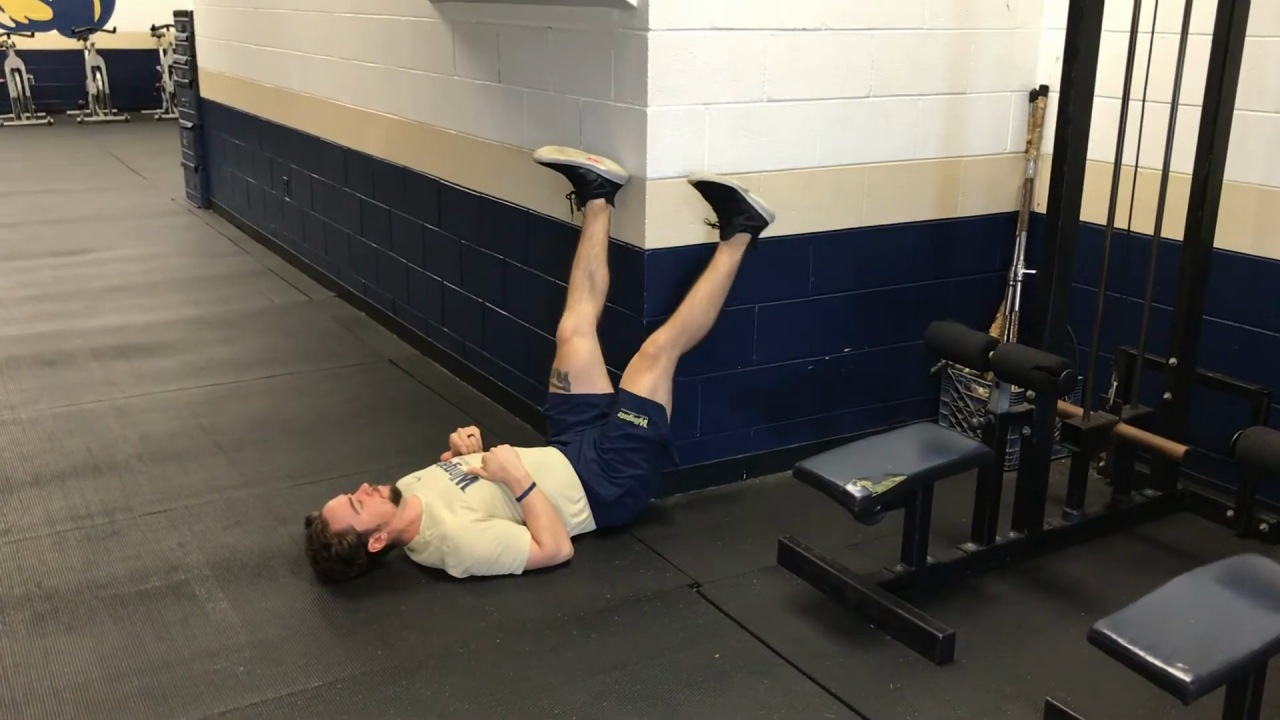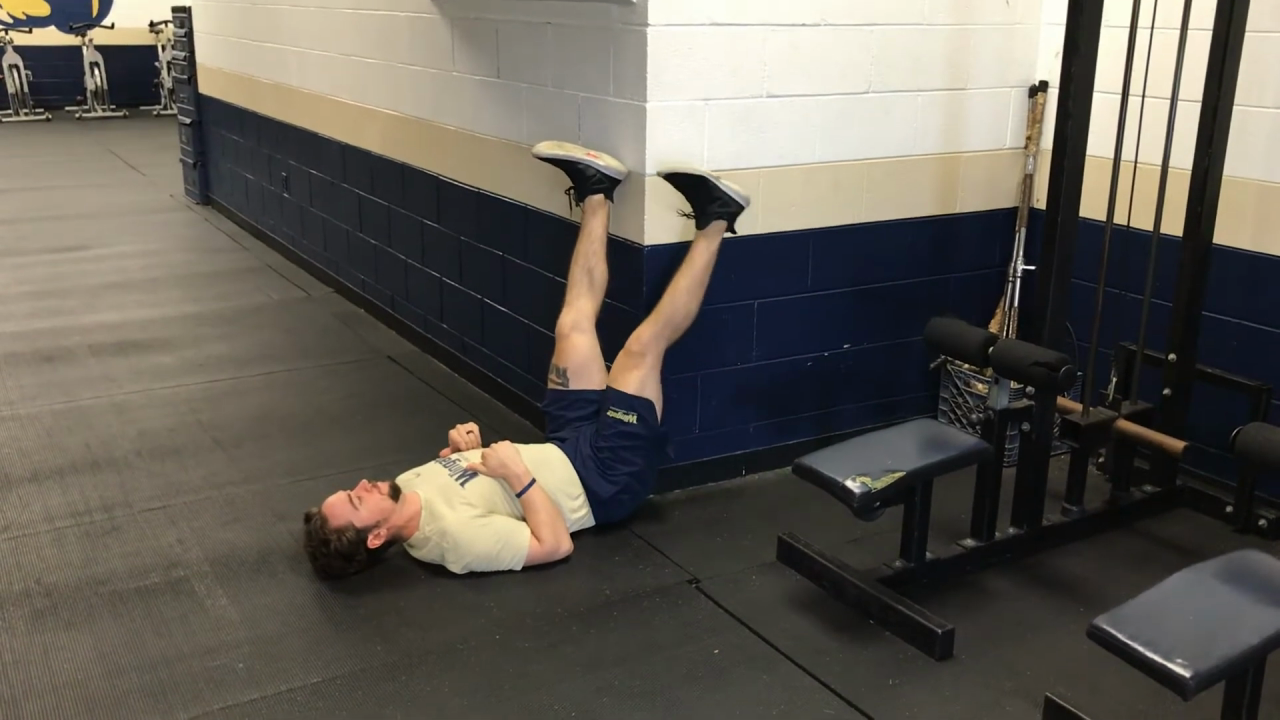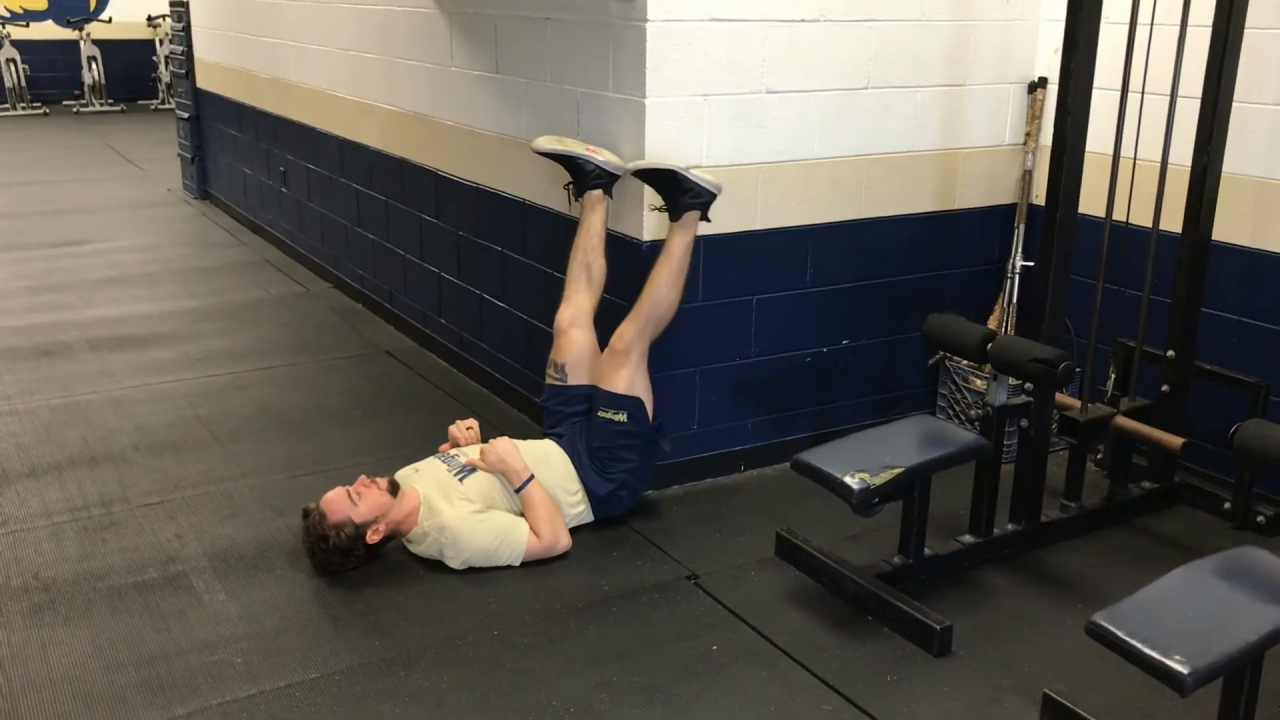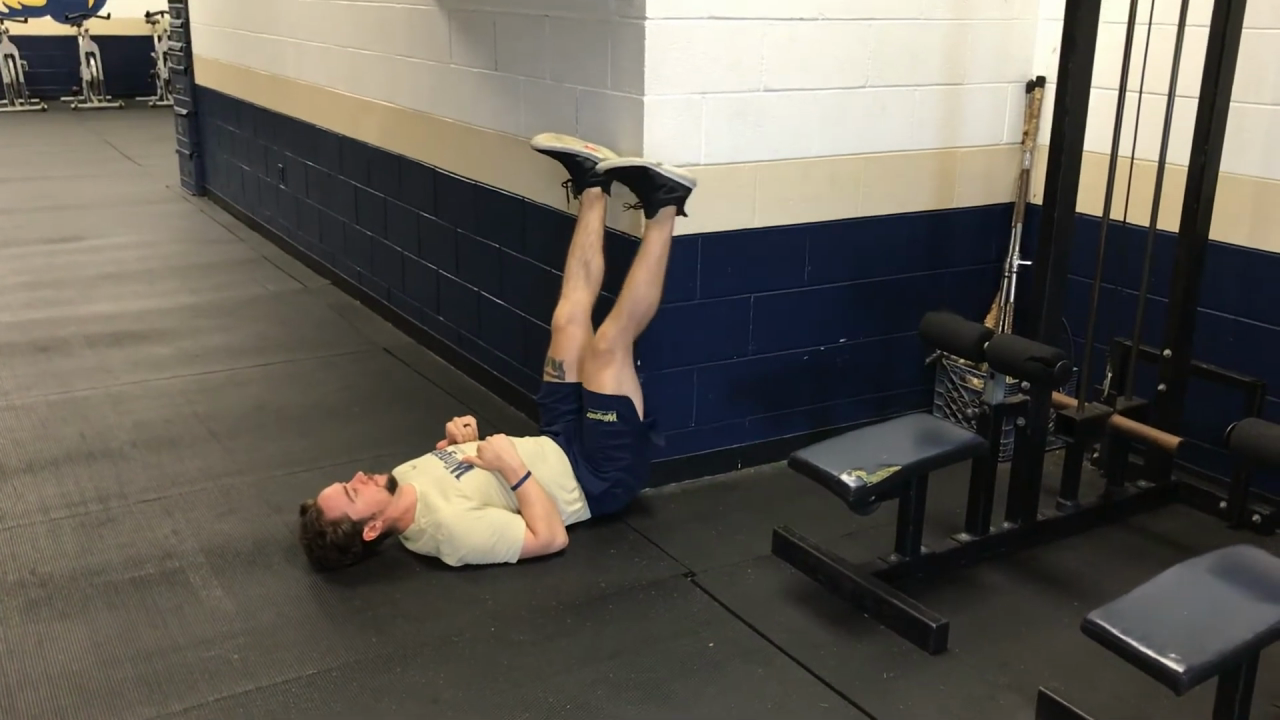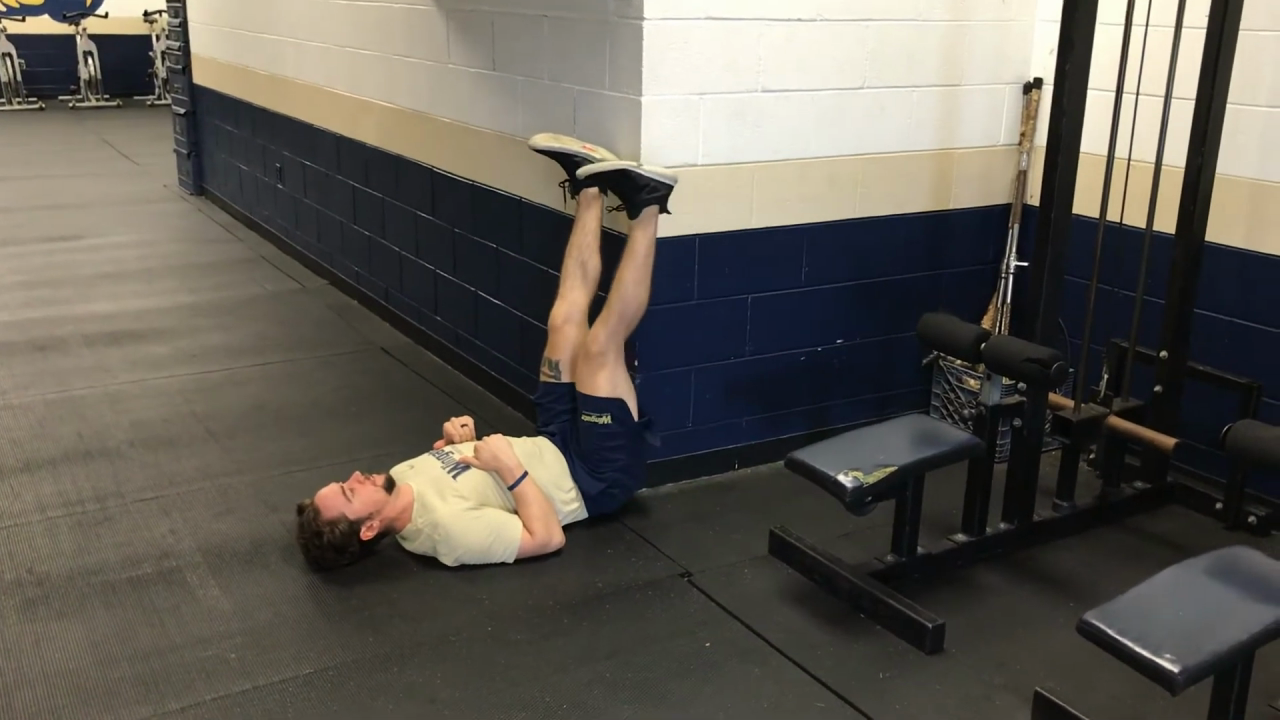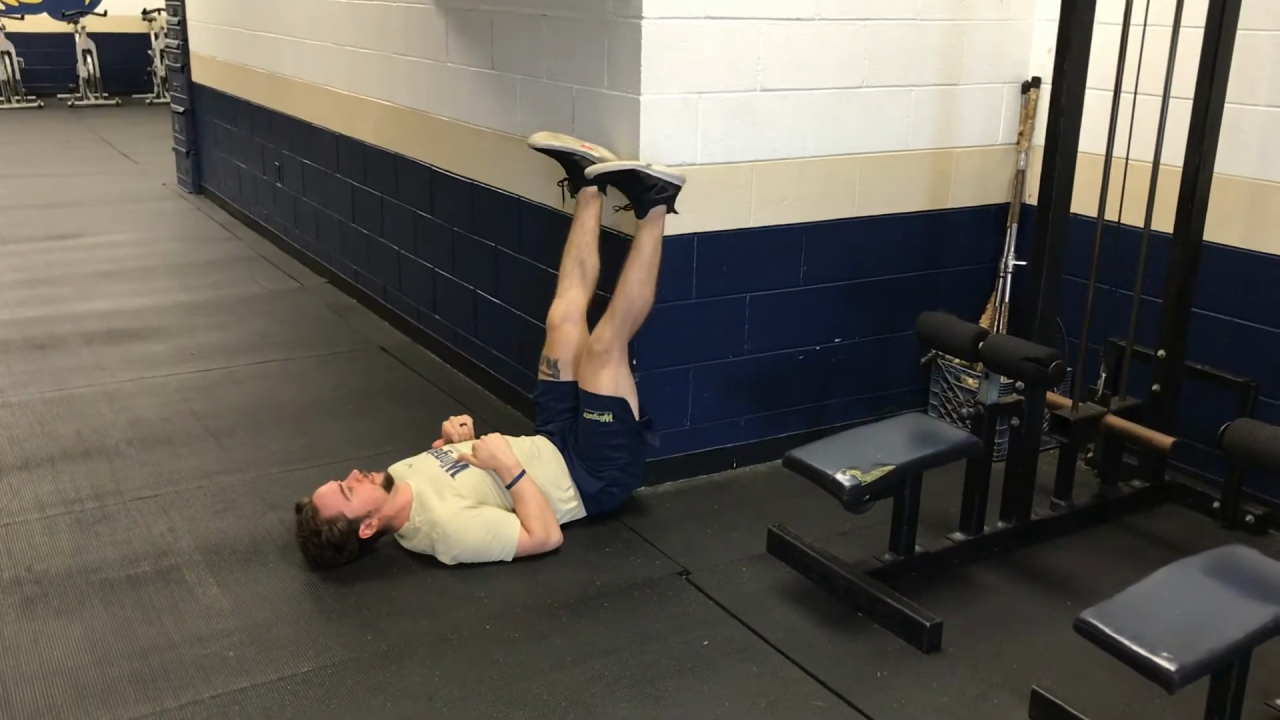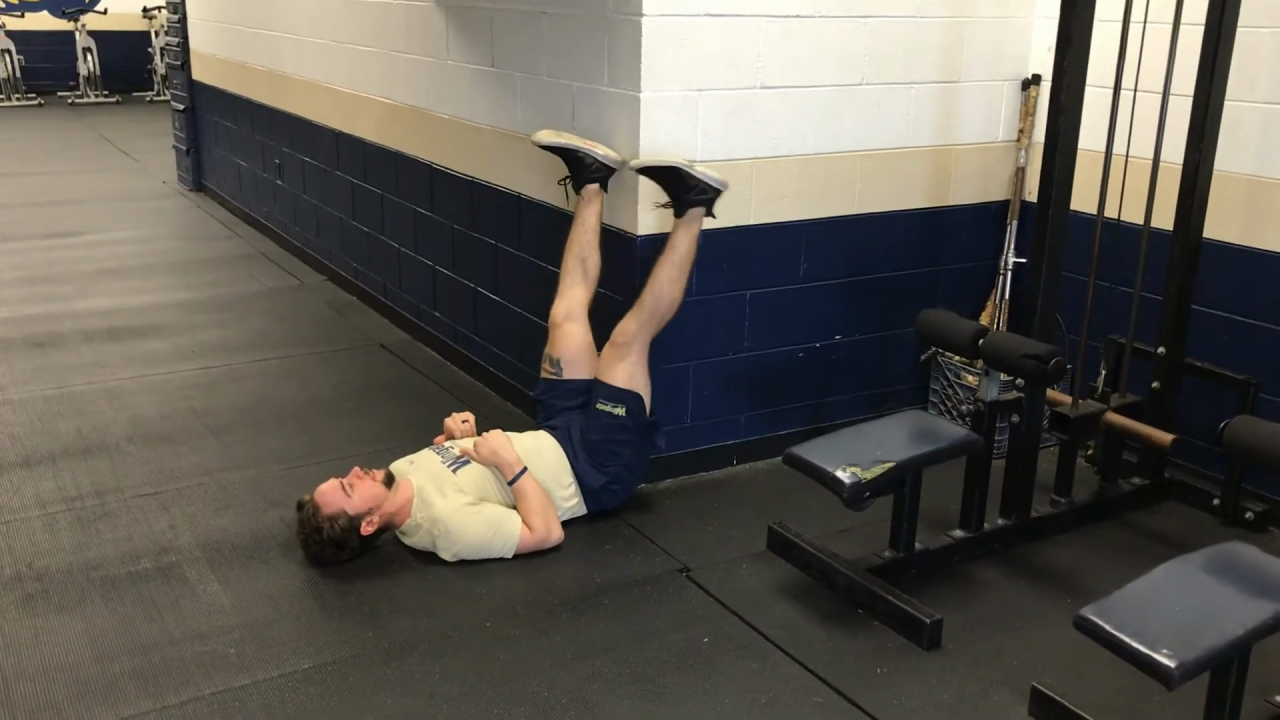
dt=0.3s
person 1, frame 1
left shoulder: (411, 492)
right shoulder: (452, 543)
right elbow: (555, 549)
left wrist: (464, 454)
right wrist: (517, 478)
left hip: (569, 453)
right hip: (608, 483)
right knee: (657, 350)
left ankle: (596, 198)
right ankle: (736, 236)
person 1, frame 2
left shoulder: (410, 487)
right shoulder: (451, 538)
right elbow: (555, 544)
left wrist: (463, 449)
right wrist: (517, 474)
left hip: (565, 448)
right hip: (605, 480)
right knee: (642, 347)
left ankle: (595, 195)
right ankle: (711, 226)
person 1, frame 3
left shoulder: (406, 485)
right shoulder: (449, 534)
right elbow: (554, 540)
left wrist: (461, 445)
right wrist: (516, 469)
left hip: (564, 445)
right hip: (603, 477)
right knee: (625, 345)
left ankle: (594, 189)
right ankle: (686, 213)
person 1, frame 4
left shoulder: (407, 482)
right shoulder: (446, 531)
right elbow: (550, 538)
left wrist: (460, 443)
right wrist: (513, 468)
left hip: (559, 443)
right hip: (601, 476)
right knee: (608, 345)
left ankle: (593, 188)
right ankle: (661, 210)
person 1, frame 5
left shoulder: (404, 480)
right shoulder: (443, 530)
right elbow: (547, 538)
left wrist: (455, 443)
right wrist: (510, 467)
left hip: (556, 444)
right hip: (598, 477)
right knee: (600, 347)
left ankle: (591, 188)
right ankle: (644, 208)
person 1, frame 6
left shoulder: (401, 478)
right shoulder: (442, 528)
right elbow: (545, 536)
left wrist: (454, 441)
right wrist: (508, 466)
left hip: (555, 442)
right hip: (596, 475)
right knee: (605, 345)
left ankle: (590, 188)
right ankle: (651, 209)
person 1, frame 7
left shoulder: (403, 477)
right shoulder: (444, 527)
right elbow: (546, 534)
left wrist: (456, 435)
right wrist: (509, 462)
left hip: (557, 437)
right hip: (596, 471)
right knee: (626, 339)
left ankle: (591, 182)
right ankle: (690, 213)
